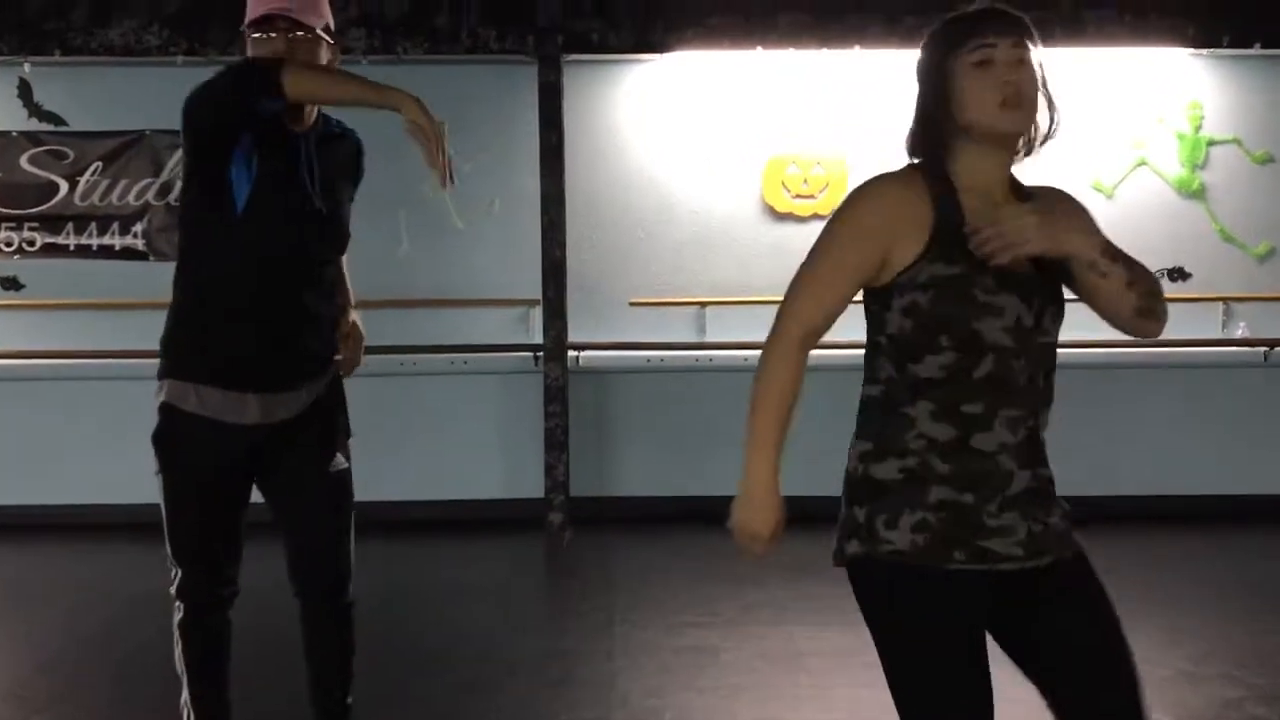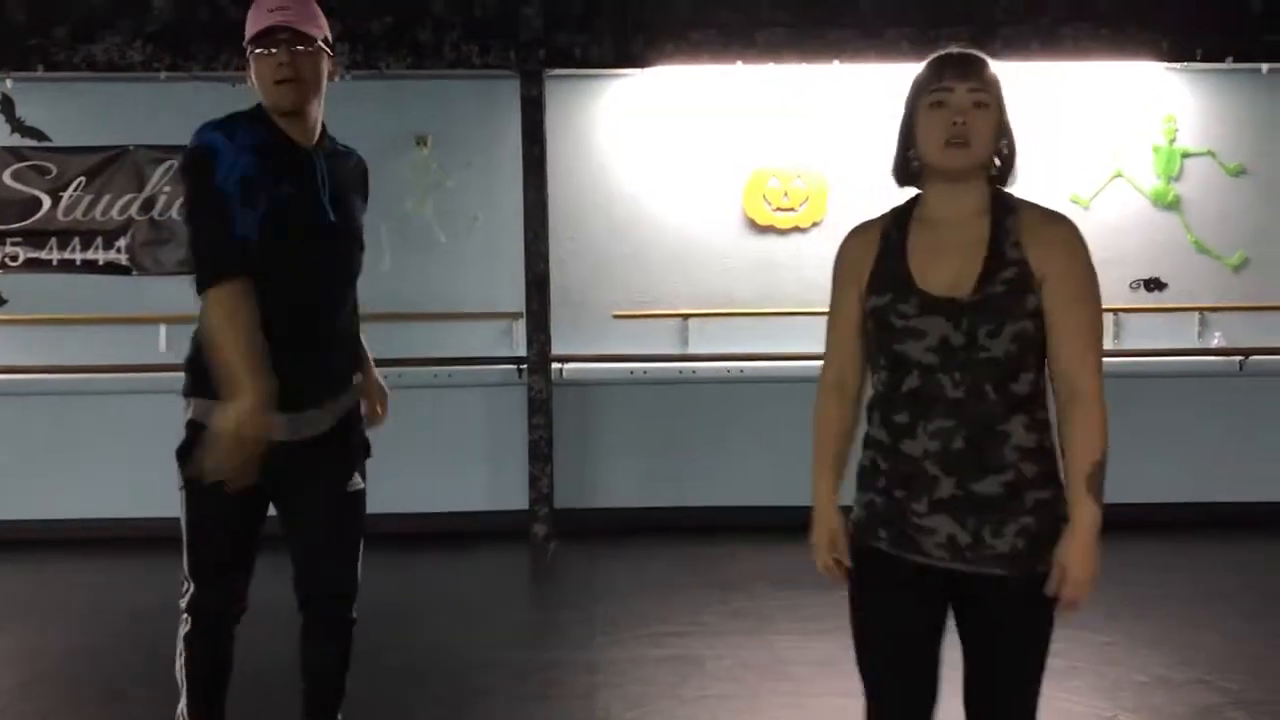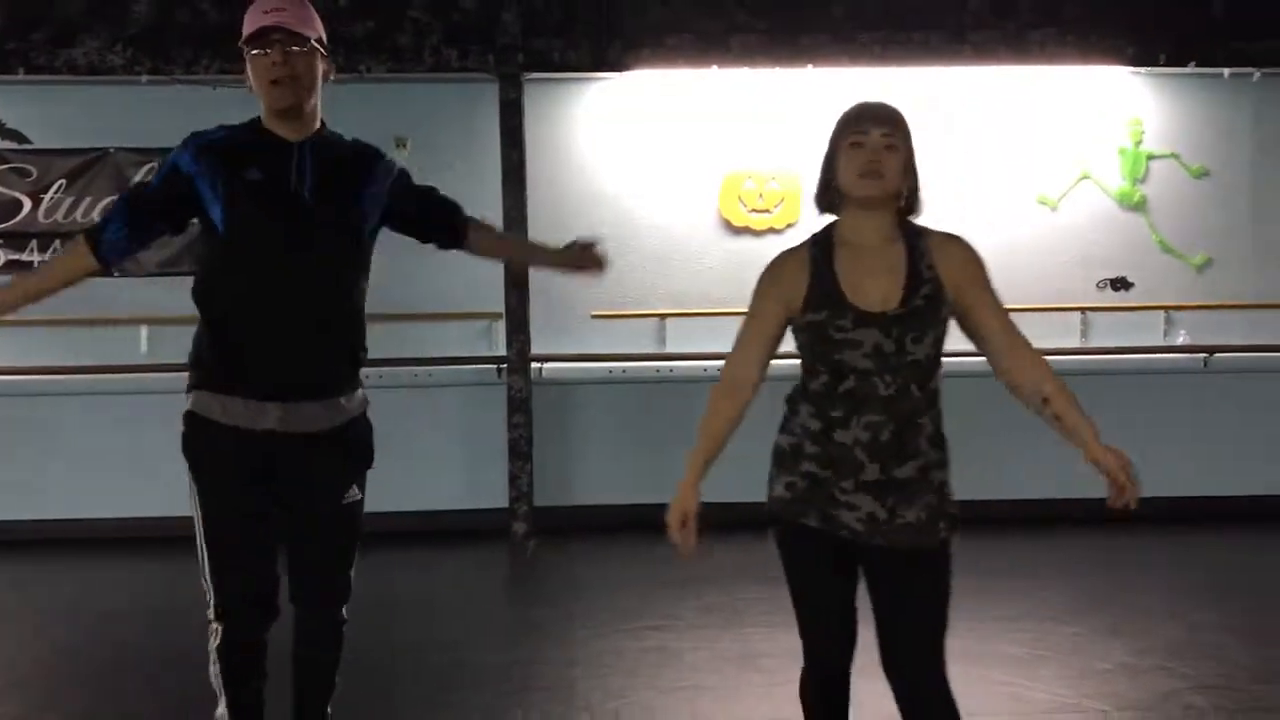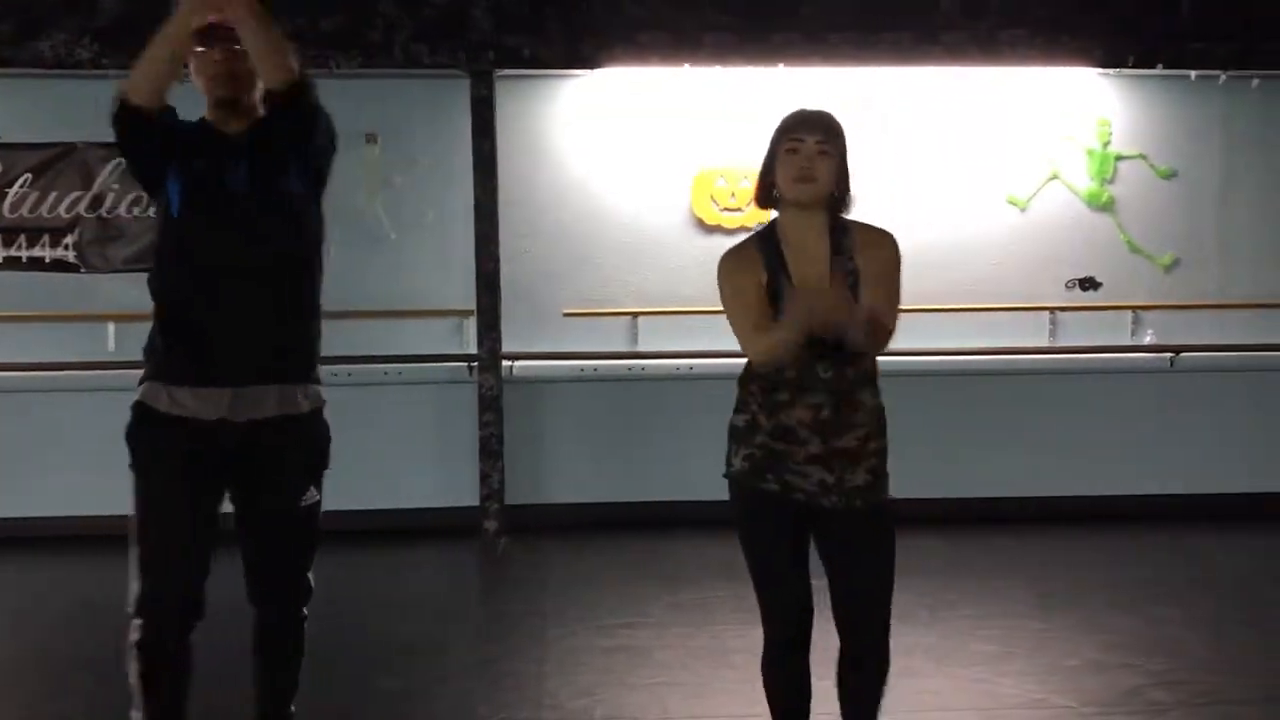
dt=0.4s
person 1, frame 1
left shoulder: (343, 151)
right shoulder: (219, 118)
right elbow: (267, 80)
left wrist: (345, 310)
right wrist: (404, 102)
left hip: (306, 401)
right hip: (204, 403)
left knee: (327, 581)
right knee: (201, 588)
person 1, frame 2
left shoulder: (345, 166)
right shoulder: (223, 149)
right elbow: (223, 271)
left wrist: (361, 365)
right wrist: (246, 391)
left hip: (329, 419)
right hip: (234, 415)
left knee: (332, 597)
right knee: (211, 602)
person 1, frame 3
left shoulder: (366, 169)
right shoulder: (207, 158)
left elbow: (450, 224)
right elbow: (116, 235)
left wrist: (546, 255)
left hip: (330, 420)
right hip: (229, 419)
left knee: (324, 595)
right knee: (239, 602)
person 1, frame 4
left shoulder: (302, 145)
right shoulder: (171, 149)
left elbow: (293, 89)
right elbow: (133, 103)
left hip: (283, 409)
right hip: (177, 407)
left knee: (282, 592)
right knee: (162, 597)
person 2, frame 1
left shoulder: (1053, 213)
right shoulder: (892, 205)
left elbow: (1146, 317)
right elbow: (789, 337)
left wrist: (1076, 246)
right wrist: (760, 479)
left hip: (1024, 522)
right hip: (910, 532)
person 2, frame 2
left shoulder: (1047, 240)
right shoulder: (868, 247)
left elbow: (1078, 388)
right elbow: (841, 381)
left wrist: (1084, 520)
right wrist: (824, 504)
left hip: (1014, 528)
right hip: (892, 523)
person 2, frame 3
left shoulder: (948, 259)
right shoulder: (793, 271)
left elbow: (1014, 356)
right elbow: (741, 377)
left wrist: (1095, 446)
right wrist: (690, 481)
left hip: (913, 502)
right hip: (810, 498)
right knee: (827, 656)
person 2, frame 4
left shoulder: (875, 246)
right shoulder: (744, 261)
left elbow: (878, 333)
right elbow: (761, 351)
left wrist: (845, 315)
right wrist: (800, 319)
left hip: (855, 466)
right hip: (765, 467)
left knee: (867, 627)
right knee: (786, 625)
